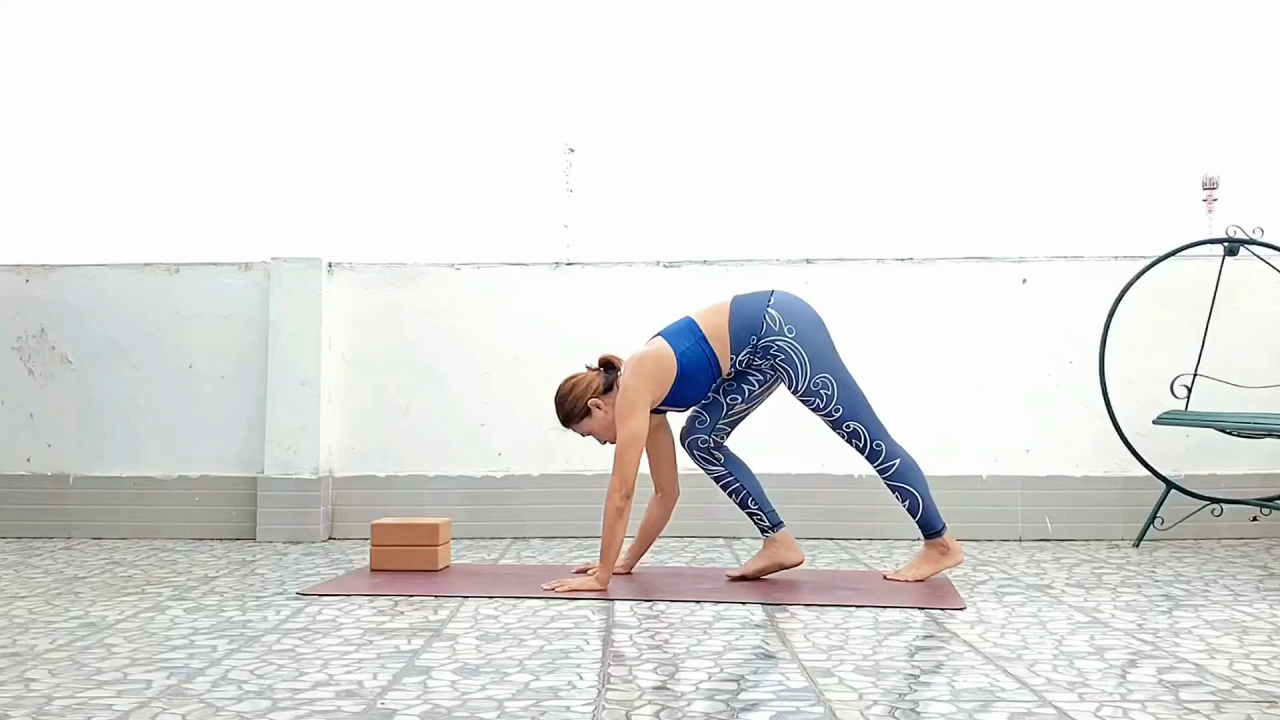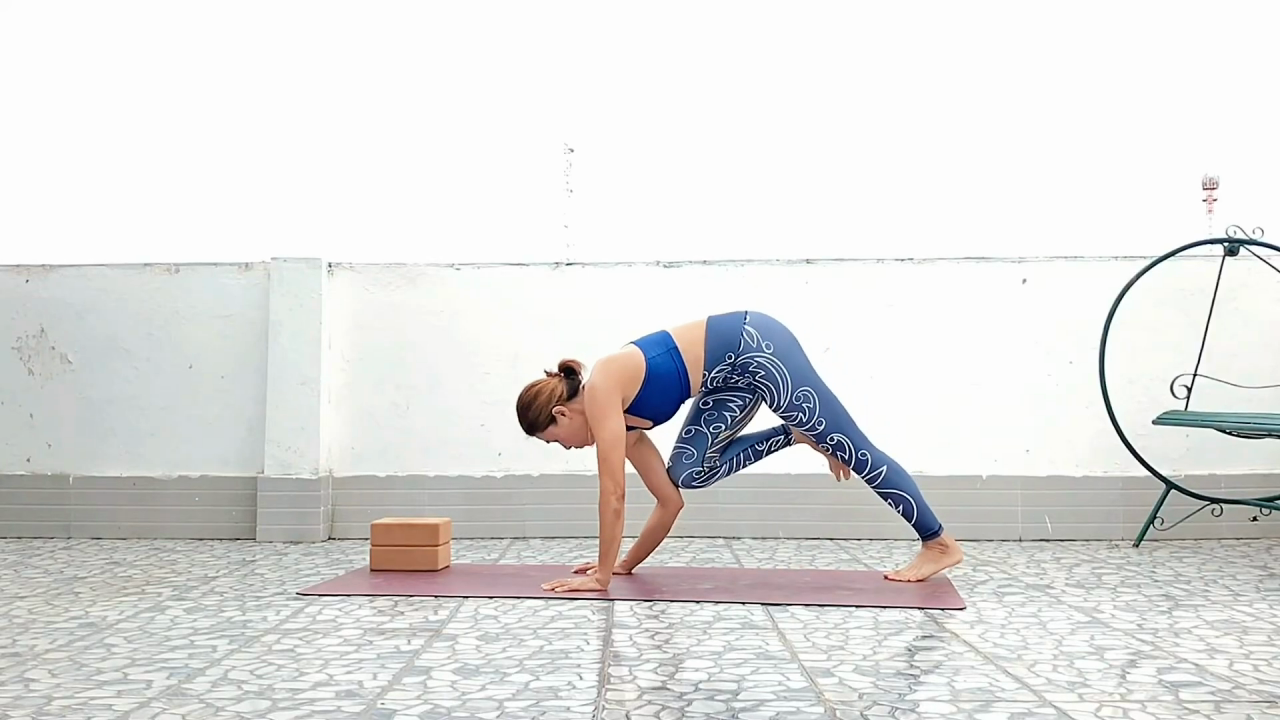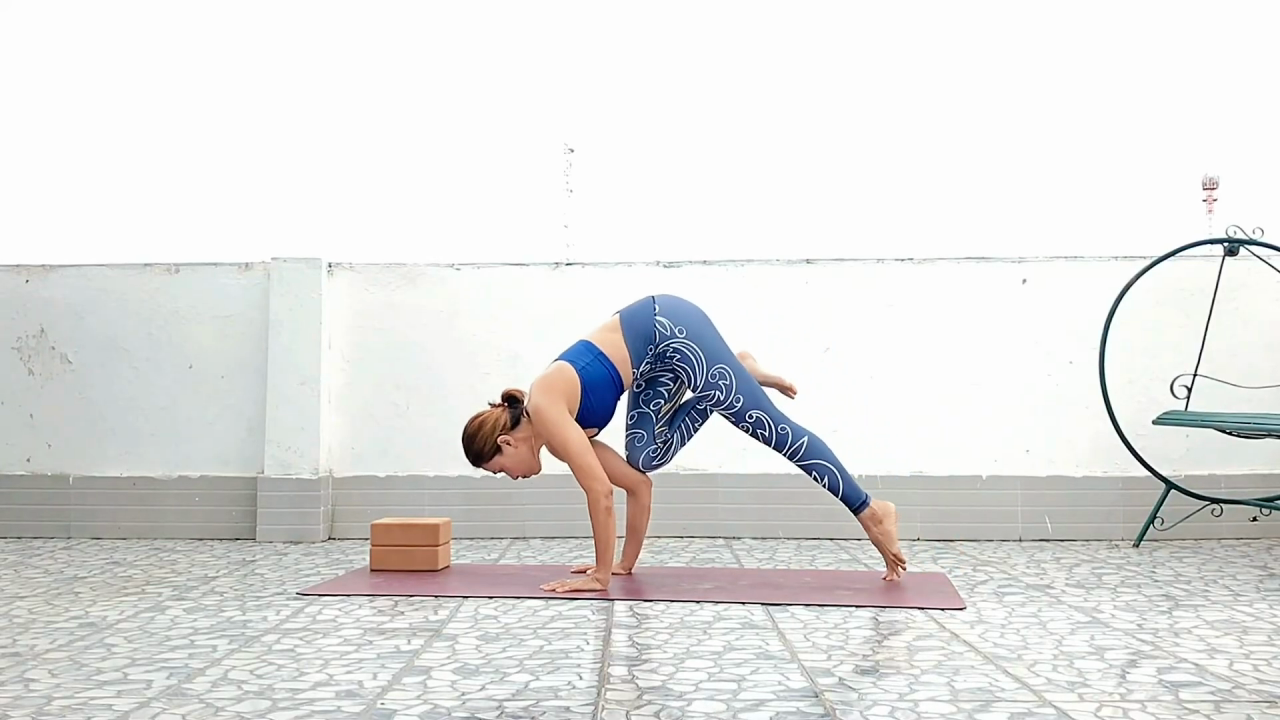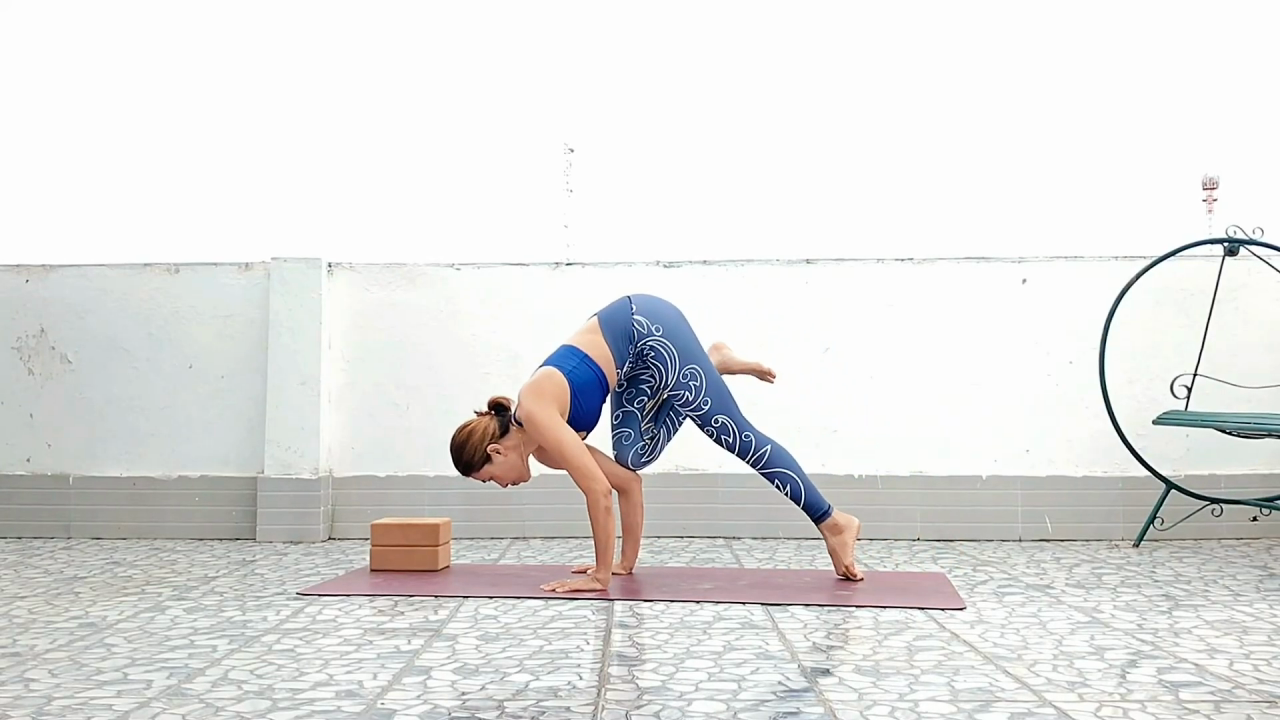
dt=1s
person 1, frame 1
left shoulder: (633, 390)
right shoulder: (648, 400)
left elbow: (621, 493)
right elbow: (666, 493)
left wrist: (602, 577)
right wrist: (626, 562)
left hip: (779, 327)
right hip: (763, 339)
left knee: (865, 436)
right knee: (700, 439)
left ankle: (940, 544)
right ankle: (777, 542)
person 1, frame 2
left shoulder: (600, 391)
right shoulder: (622, 418)
left elbow: (612, 495)
right elbow: (670, 502)
left wrist: (602, 576)
right wrist: (625, 564)
left hip: (753, 345)
right hip: (734, 367)
left knee: (850, 448)
right knee: (689, 472)
left ankle: (938, 543)
right ankle: (796, 434)
person 1, frame 3
left shoulder: (543, 409)
right shoulder: (562, 428)
left elbow: (601, 492)
right elbow: (638, 484)
left wrist: (601, 575)
right wrist: (624, 563)
left hip: (667, 327)
right hip: (656, 350)
left knee: (770, 427)
right knee: (645, 459)
left ankle: (871, 512)
right ankle: (738, 375)
person 1, frame 4
left shoulder: (534, 414)
right shoulder: (545, 445)
left elbow: (599, 491)
right elbow: (625, 481)
left wrist: (602, 575)
right wrist: (625, 561)
left hip: (645, 327)
right hip: (634, 351)
left knee: (732, 432)
right knee: (632, 459)
left ankle: (831, 522)
right ankle: (711, 364)
